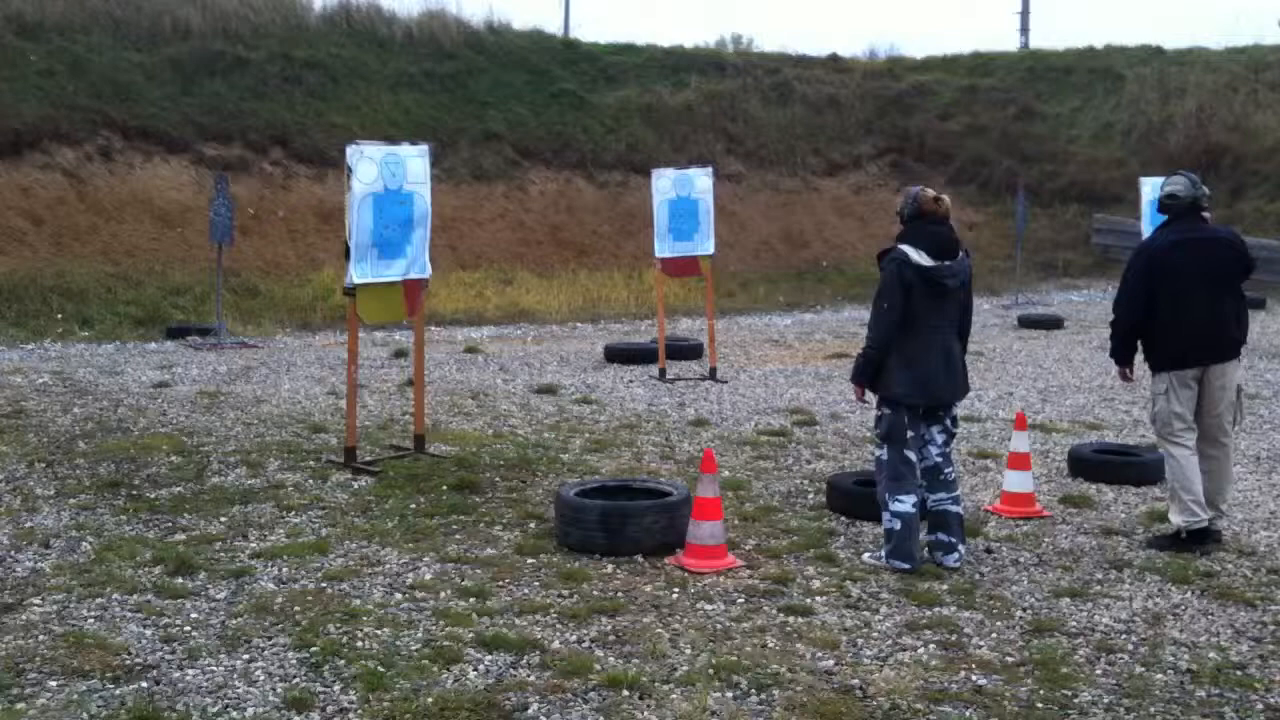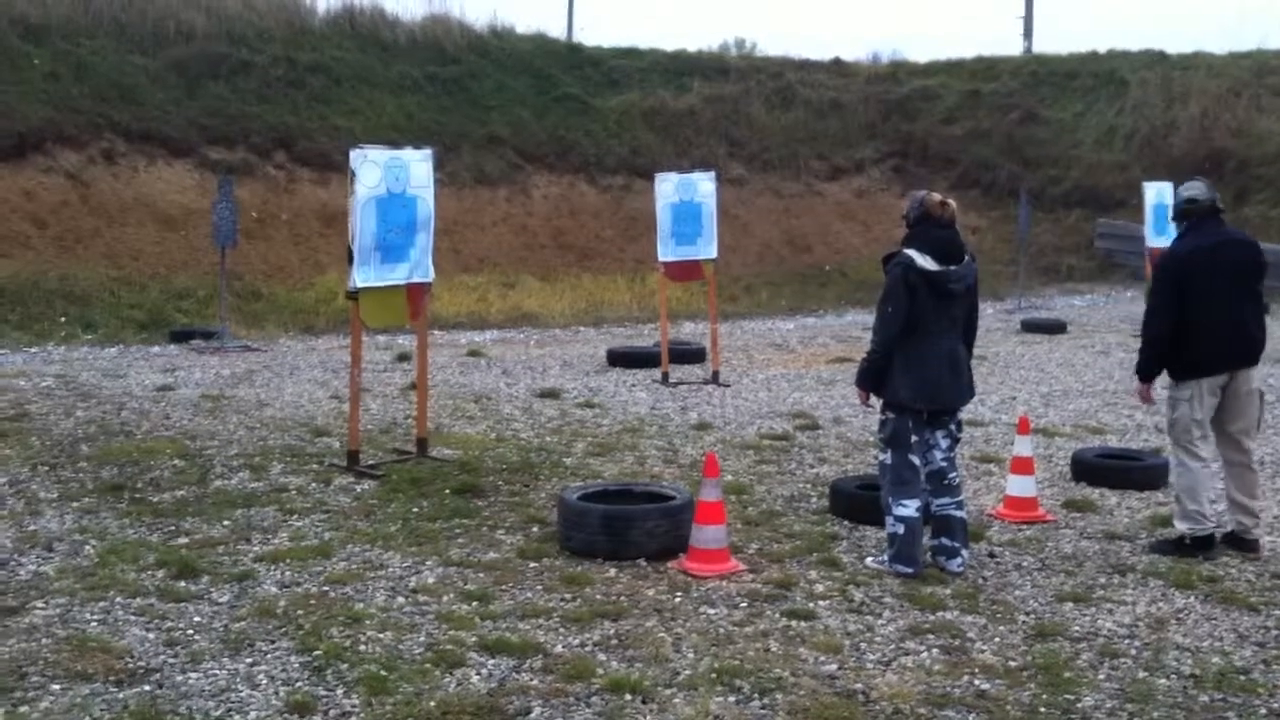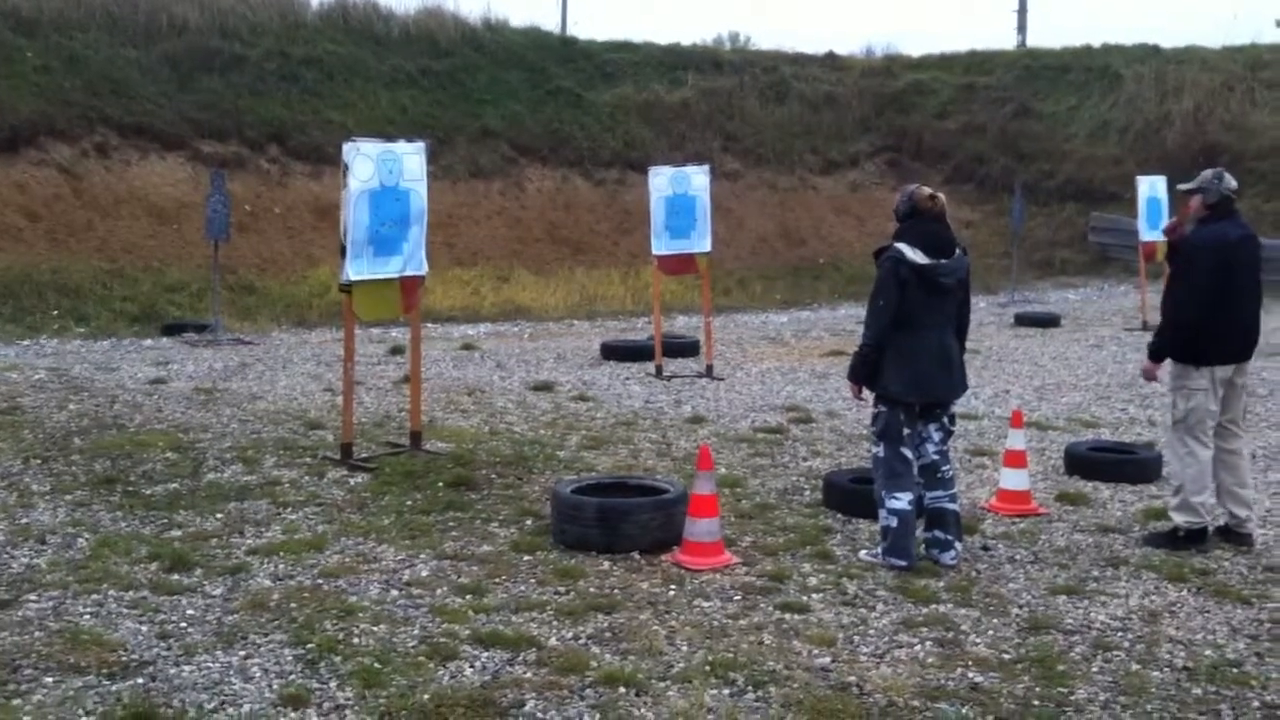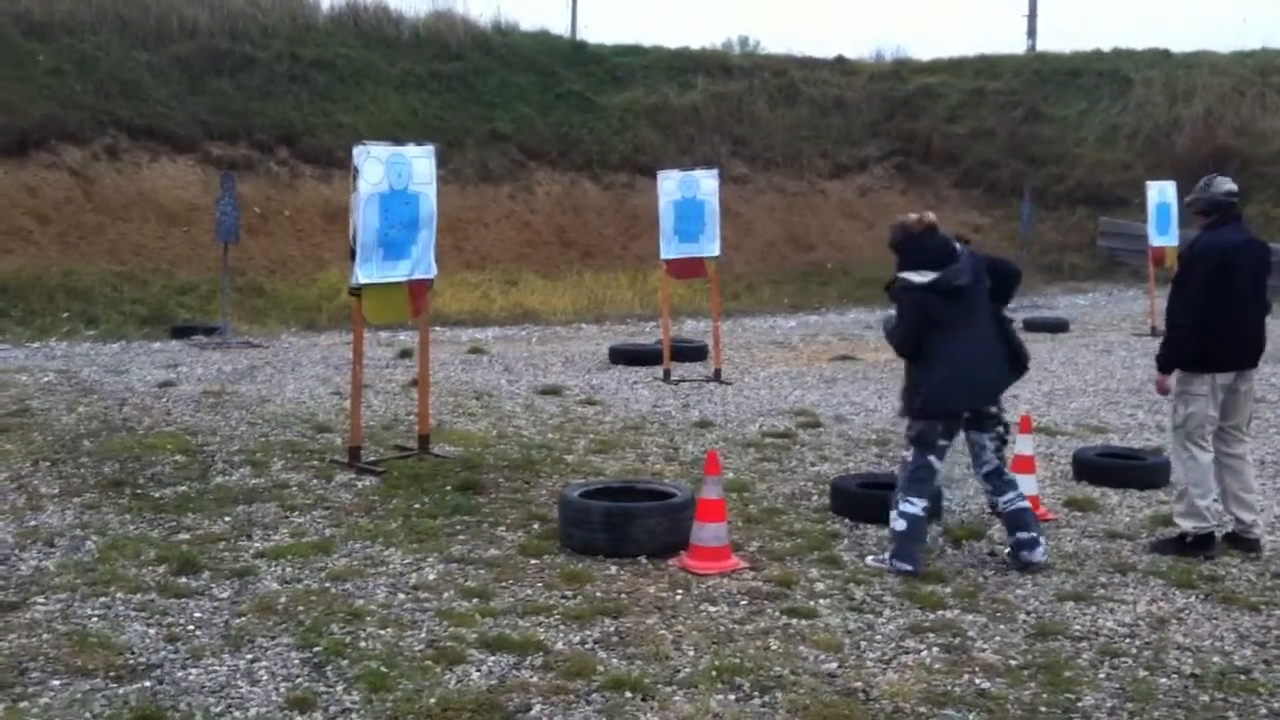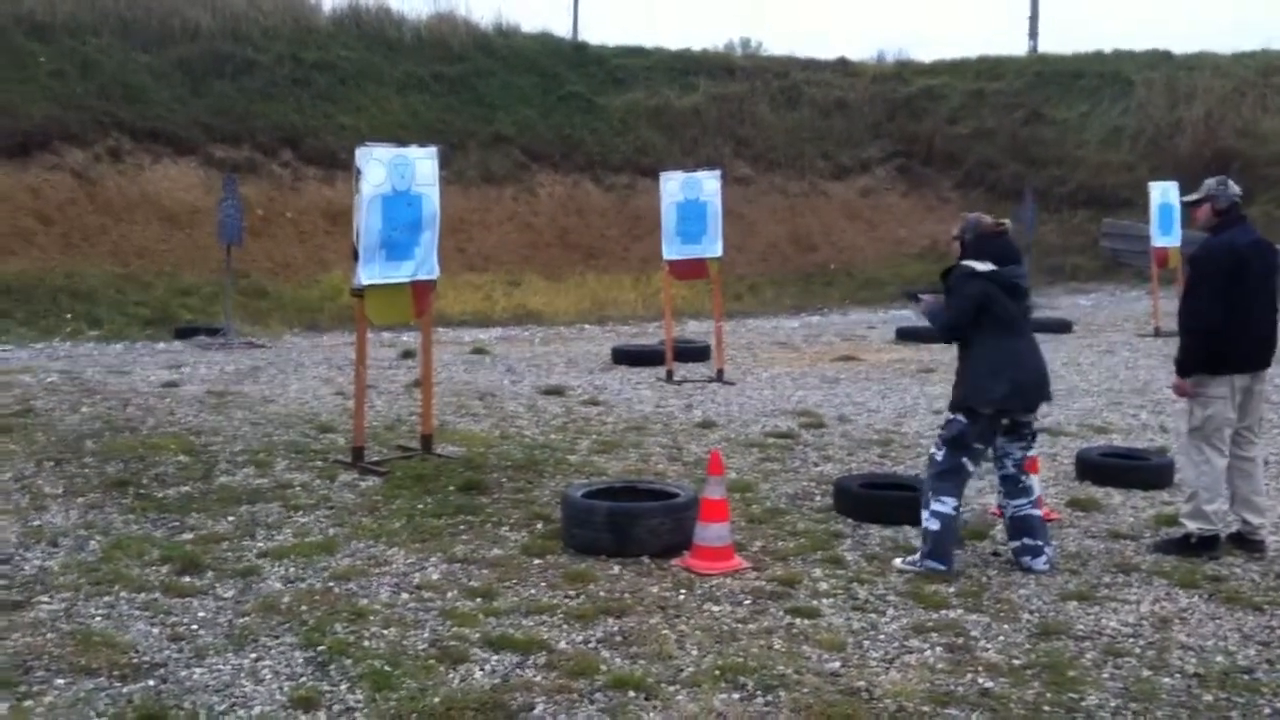
dt=1s
person 1, frame 1
left shoulder: (1151, 249)
right shoulder: (1228, 241)
left elbow: (1128, 309)
right elbow: (1246, 270)
left wrist: (1122, 354)
left hip: (1173, 358)
right hip: (1223, 355)
left knee: (1178, 440)
right knee: (1218, 439)
left ankle: (1193, 526)
right ankle: (1212, 521)
person 1, frame 2
left shoulder: (1177, 256)
right shoulder: (1248, 246)
left elbow: (1159, 320)
left wrist: (1146, 373)
left hip: (1195, 365)
right hip: (1243, 360)
left knee: (1189, 448)
right knee: (1241, 448)
left ankle: (1197, 534)
right ankle: (1247, 531)
person 1, frame 3
left shoulder: (1204, 241)
right shoulder: (1244, 237)
left elbow: (1185, 305)
left wrist: (1156, 353)
right wrist: (1178, 246)
left hip: (1202, 356)
right hip: (1236, 352)
left knee: (1191, 439)
right knee: (1231, 436)
left ankle: (1191, 526)
right ankle: (1240, 524)
person 1, frame 4
left shoulder: (1204, 248)
right shoulder: (1256, 247)
left elbow: (1186, 313)
right elbow: (1258, 304)
left wrist: (1166, 364)
left hip: (1205, 362)
right hip: (1243, 359)
left knee: (1193, 444)
right knee: (1234, 443)
left ankle: (1197, 533)
right ankle: (1247, 530)
person 1, frame 5
left shoulder: (1215, 250)
left elbow: (1201, 317)
left wrist: (1185, 368)
left hip: (1219, 366)
left knee: (1206, 447)
right knee: (1247, 445)
left ankle: (1202, 533)
person 2, frame 1
left shoulder: (901, 261)
right shoulder: (959, 261)
left elbow: (882, 327)
right elbow: (963, 325)
left wrist: (863, 374)
left hip: (902, 378)
right hip: (946, 376)
left knee: (897, 463)
right knee: (939, 459)
left ankle: (900, 552)
right ankle: (949, 547)
person 2, frame 2
left shoulder: (906, 266)
right shoulder: (965, 265)
left elbow: (887, 331)
right elbow: (969, 329)
left wrist: (867, 377)
left hip: (907, 382)
right hip: (950, 380)
left knee: (901, 466)
right knee: (943, 464)
left ankle: (903, 556)
right ankle: (952, 551)
person 2, frame 3
left shoulder: (897, 260)
right shoulder: (957, 259)
left elbow: (878, 324)
right elbow: (962, 321)
left wrist: (859, 371)
left hip: (899, 375)
right hip: (943, 373)
left knee: (894, 459)
right knee: (936, 457)
left ankle: (897, 549)
right ankle: (945, 544)
person 2, frame 4
left shoulder: (912, 288)
right shoulder: (968, 261)
left elbow: (906, 347)
right elbow: (1010, 275)
left wrist: (892, 329)
left hip: (941, 390)
right hip: (985, 381)
left knee: (918, 471)
right knee: (993, 465)
left ankle: (903, 555)
right ankle: (1029, 546)
person 2, frame 5
left shoulder: (970, 278)
right shoulder: (1012, 277)
left elbow: (951, 329)
left wrist: (933, 308)
right wrist: (944, 307)
left hip: (990, 389)
right hip: (1028, 384)
left knee: (945, 469)
right knee: (1013, 469)
left ankle: (934, 556)
right ankle: (1035, 552)
